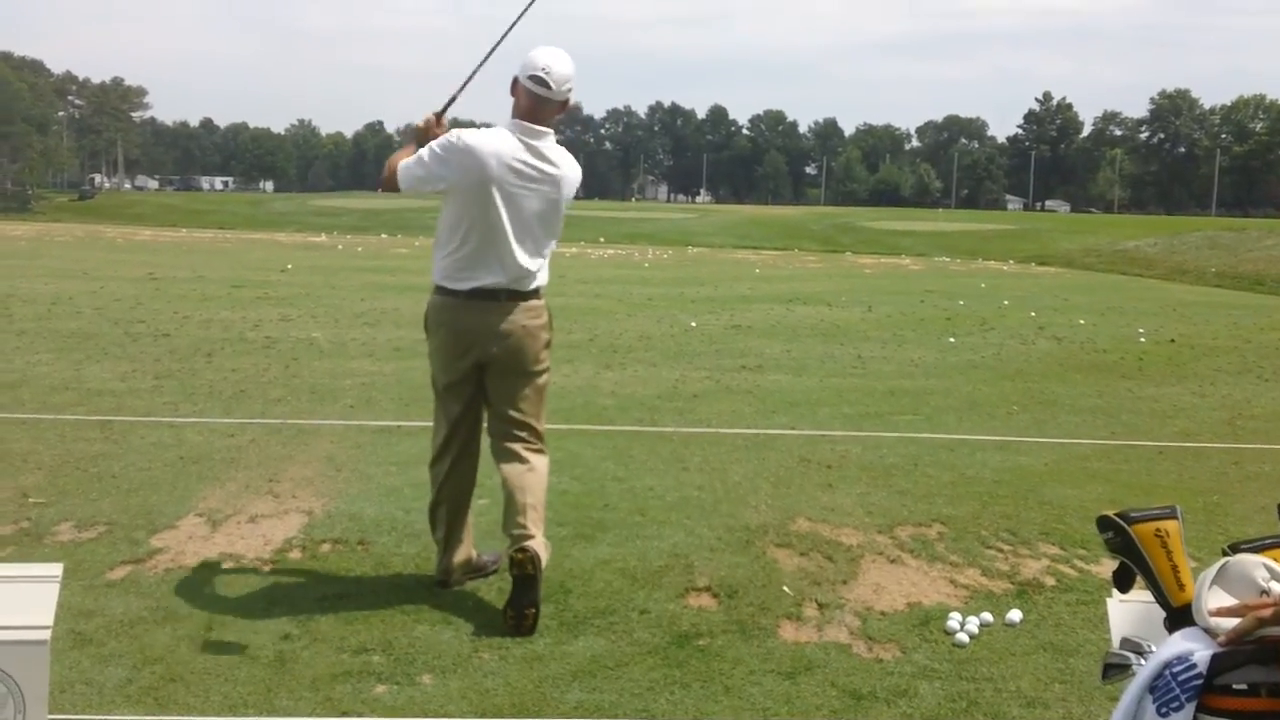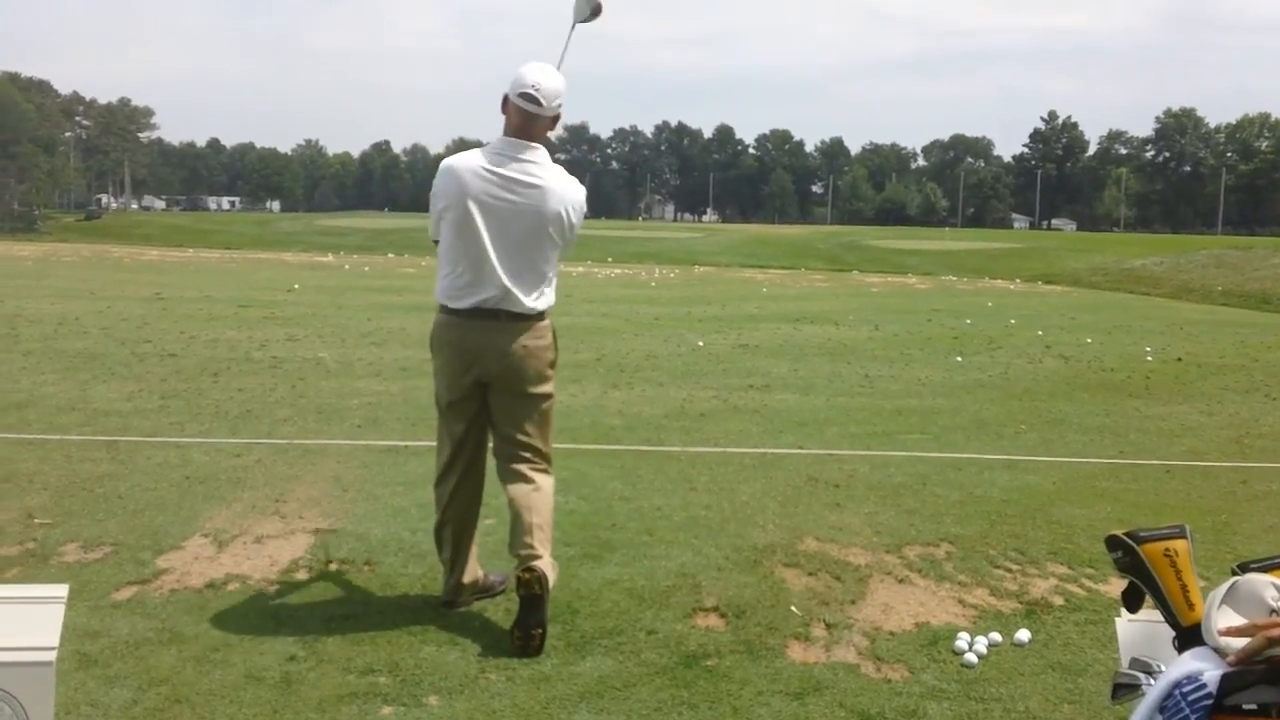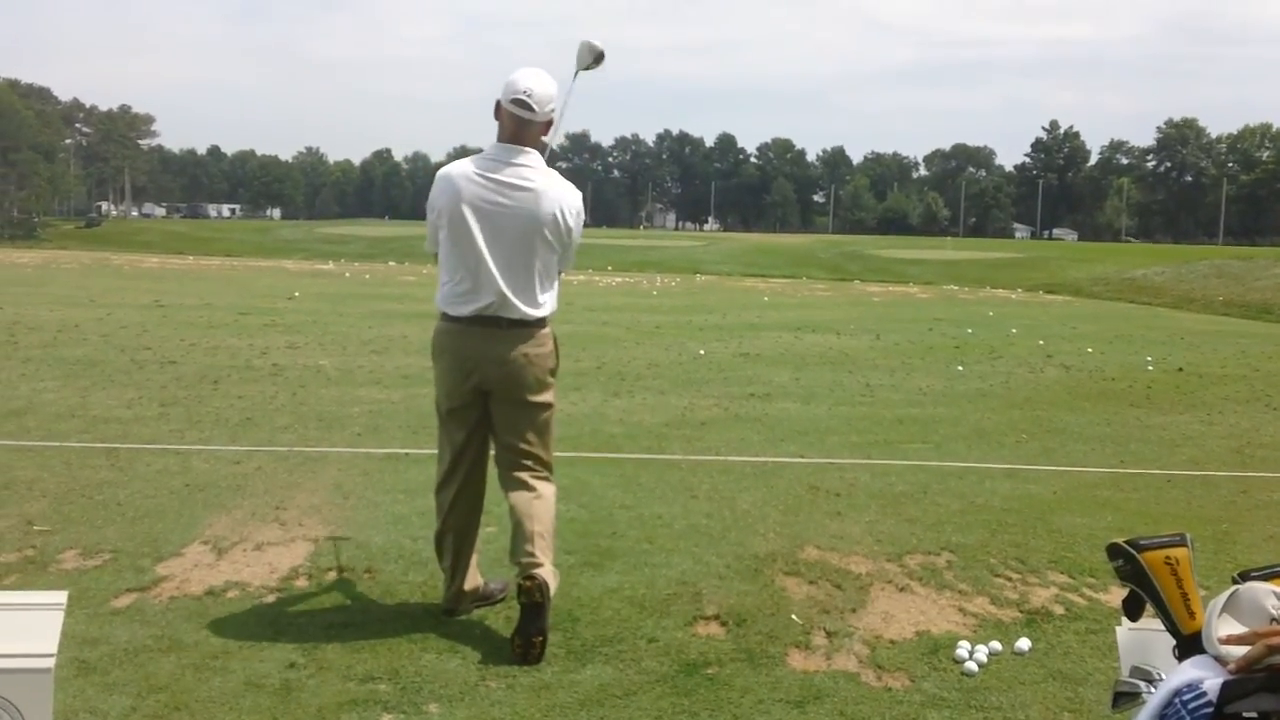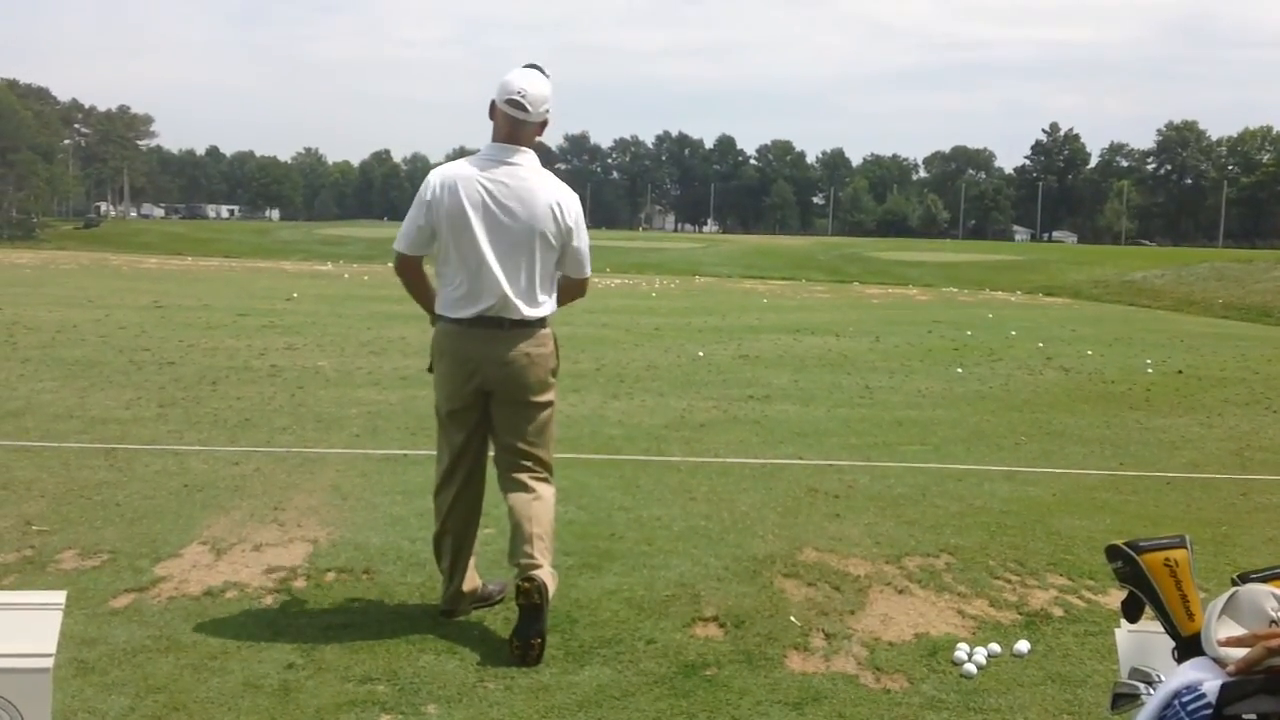
dt=0.3s
person 1, frame 1
left shoulder: (466, 147)
right shoulder: (568, 171)
left elbow: (392, 179)
left wrist: (421, 140)
left hip: (454, 312)
right hip: (521, 317)
left knee: (453, 440)
right knee: (521, 440)
left ankle: (454, 557)
right ankle: (527, 551)
person 1, frame 2
left shoulder: (456, 170)
right shoulder: (570, 192)
left hip: (457, 331)
right hip: (525, 337)
left knee: (458, 460)
right knee: (527, 461)
left ankle: (460, 577)
right ankle: (534, 571)
person 1, frame 3
left shoulder: (451, 180)
right shoulder: (565, 196)
left elbow: (440, 256)
right elbow: (554, 273)
left hip: (458, 339)
right hip: (526, 345)
left knee: (458, 469)
right knee: (528, 469)
left ankle: (460, 586)
right ankle: (535, 580)
person 1, frame 4
left shoulder: (444, 181)
right shoulder: (561, 197)
left elbow: (405, 261)
right elbow: (576, 285)
left hip: (458, 343)
right hip: (526, 346)
left knee: (457, 471)
right knee: (528, 471)
left ankle: (458, 587)
right ankle: (534, 582)
